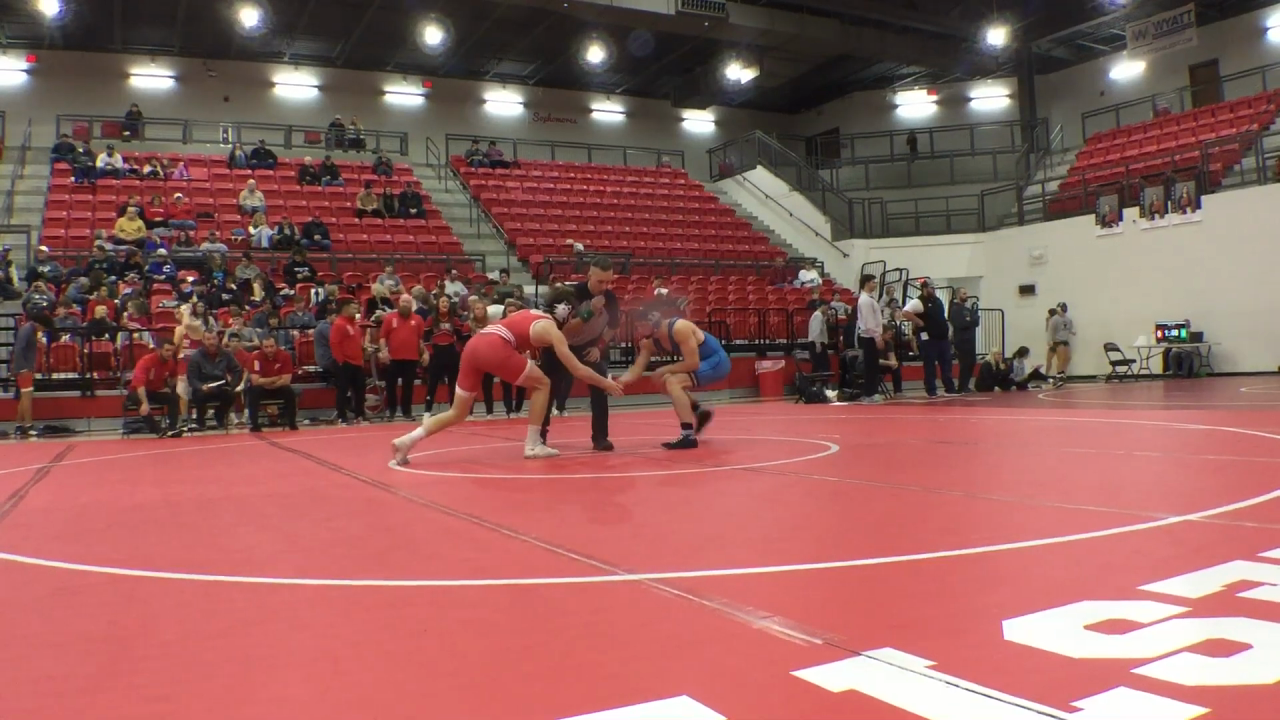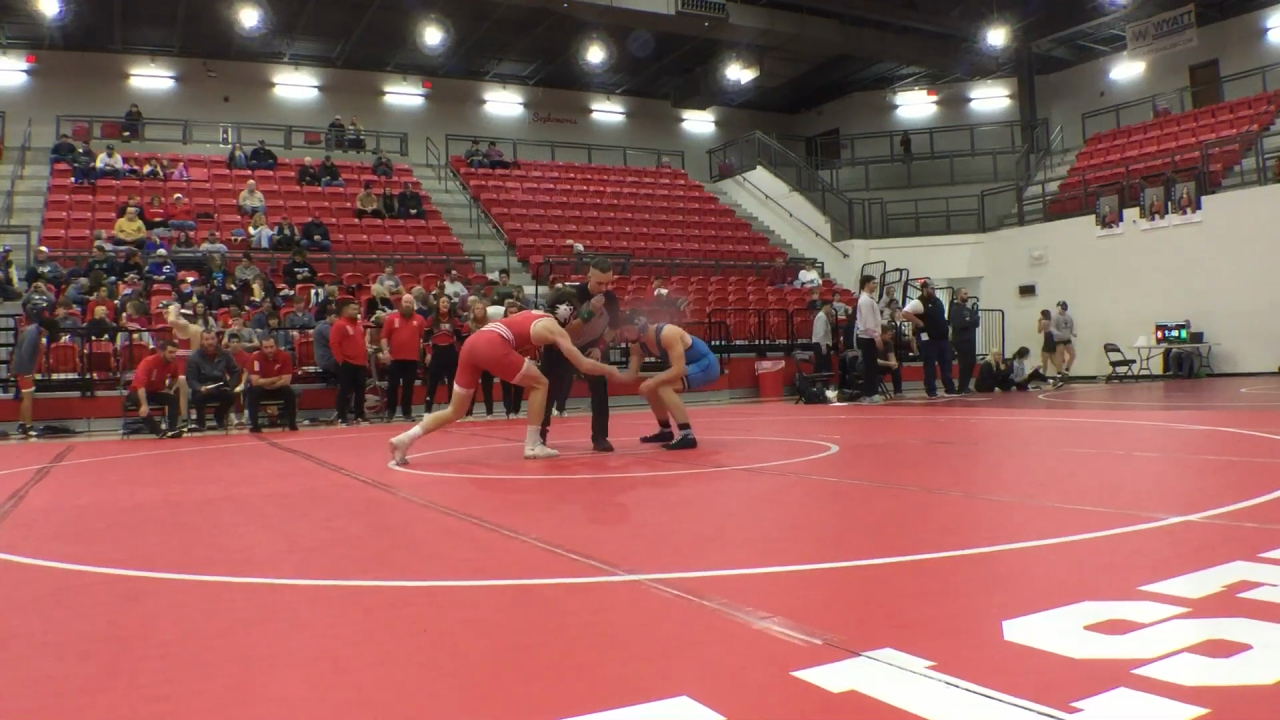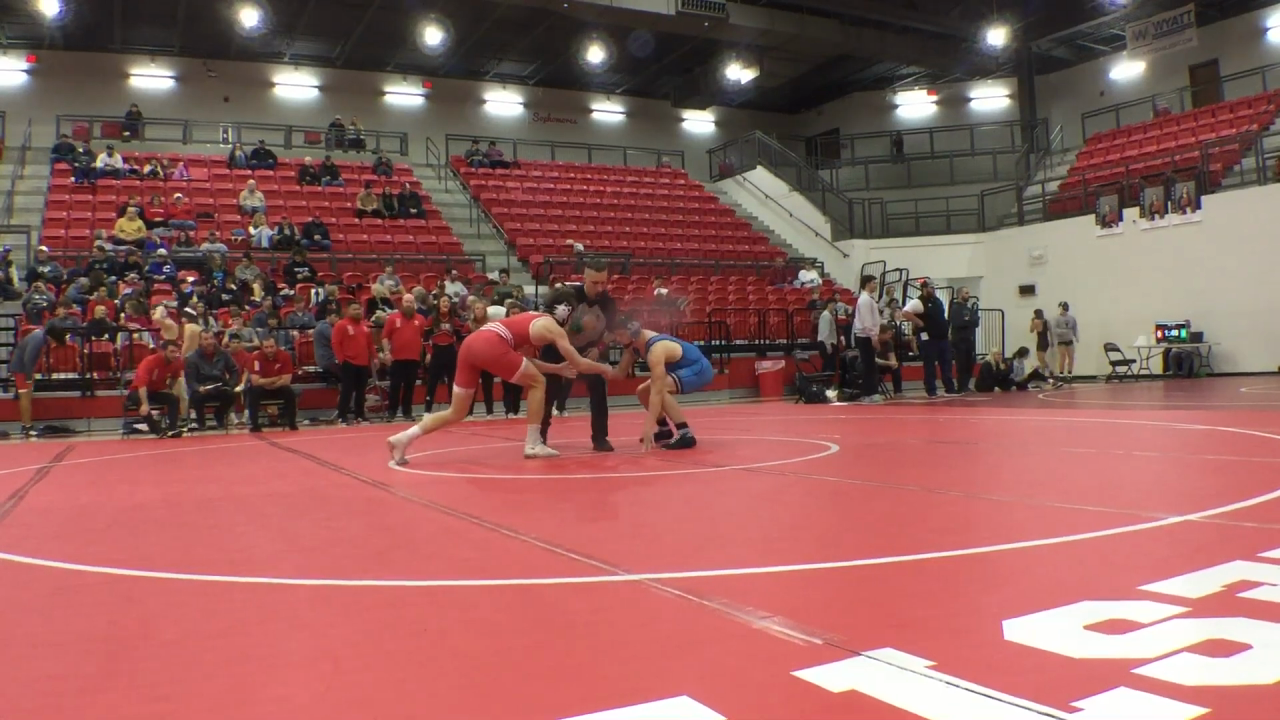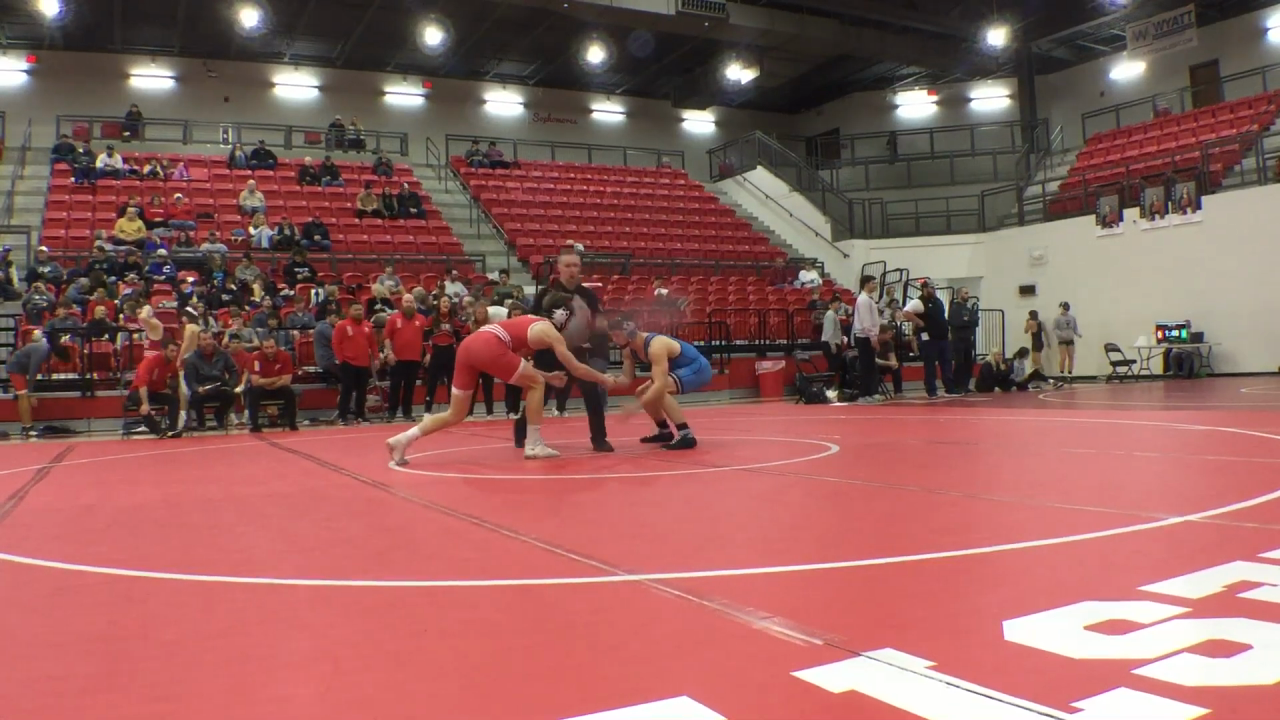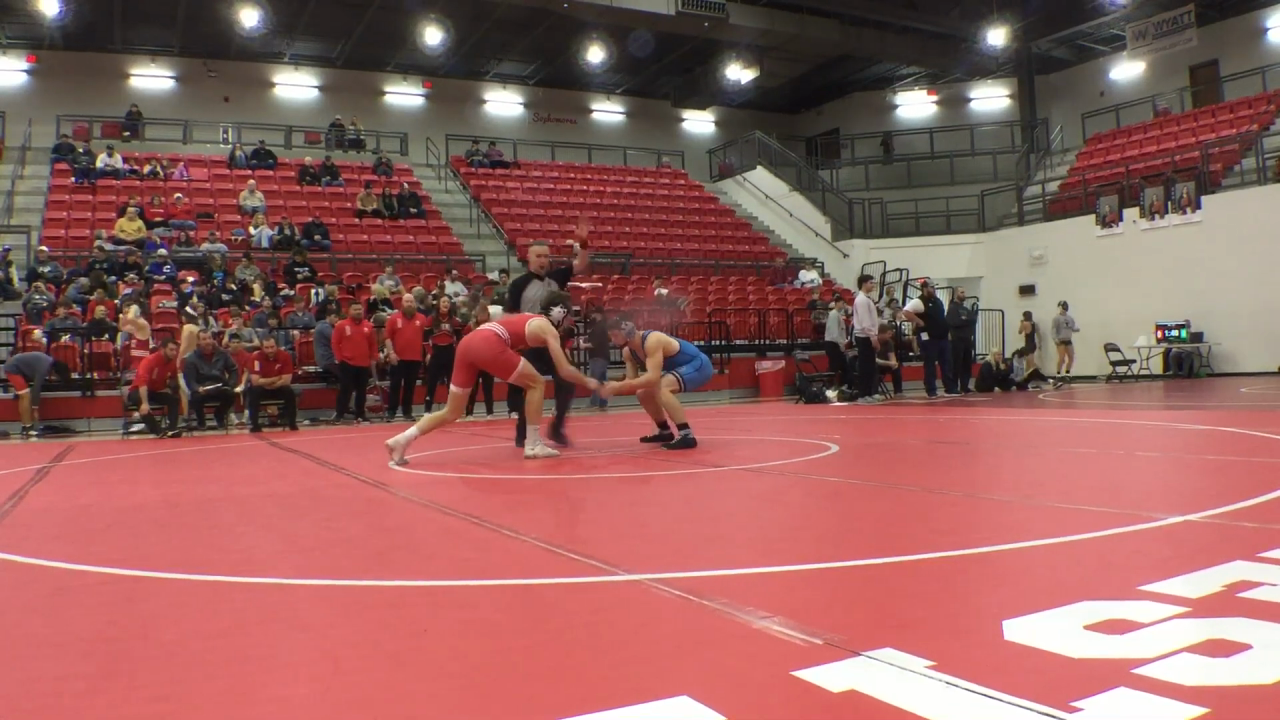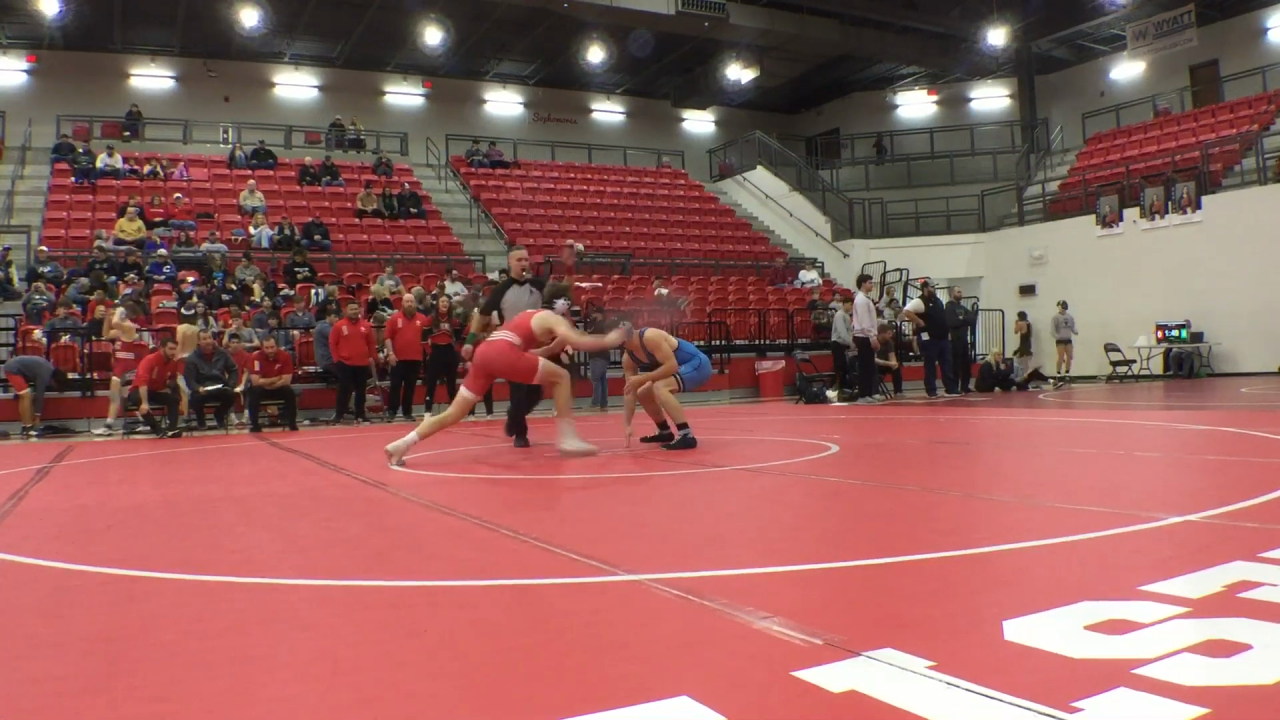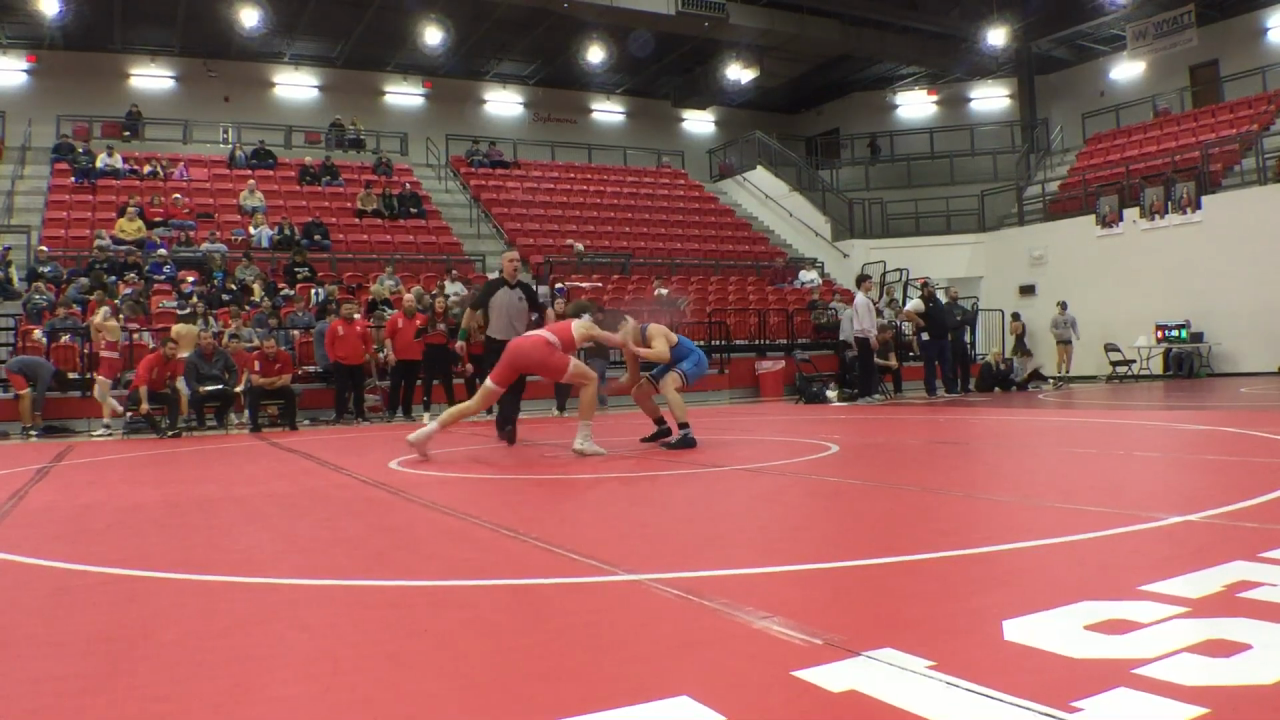
dt=0.2s
person 1, frame 1
left shoulder: (529, 314)
right shoulder: (552, 330)
right elbow: (577, 370)
right wrist: (607, 383)
left hip: (473, 346)
right hip: (493, 349)
left knee: (457, 414)
right knee: (541, 384)
left ankle: (407, 441)
right ankle: (533, 445)
person 1, frame 2
left shoulder: (533, 315)
right shoulder: (555, 328)
right elbow: (584, 364)
left wrist: (527, 365)
right wrist: (609, 370)
left hip: (472, 343)
right hip: (492, 346)
left knee: (455, 411)
right knee: (539, 384)
left ankle: (405, 439)
right ankle: (533, 446)
person 1, frame 3
left shoulder: (533, 318)
right shoulder: (553, 327)
left elbow: (522, 359)
right elbow: (579, 363)
left wrist: (556, 368)
right wrist: (604, 369)
left hip: (471, 344)
right hip: (490, 346)
left knee: (455, 413)
right knee: (537, 383)
left ankle: (402, 439)
right ankle: (534, 444)
person 1, frame 4
left shoulder: (530, 321)
right shoulder: (551, 332)
left elbow: (518, 359)
right elbow: (577, 368)
left wrist: (548, 376)
right wrist: (604, 379)
left hip: (468, 345)
right hip: (488, 346)
left knee: (455, 415)
right knee: (536, 384)
left ankle: (402, 440)
right ankle: (534, 445)
person 1, frame 5
left shoulder: (528, 318)
right shoulder: (549, 329)
right elbow: (565, 370)
right wrist: (588, 383)
left hip: (469, 344)
right hip: (488, 346)
left knee: (451, 411)
right knee: (535, 384)
left ankle: (401, 441)
right ankle: (533, 445)
person 1, frame 6
left shoulder: (529, 315)
right shoulder: (552, 319)
right elbow: (579, 342)
left wrist: (553, 347)
right wrist: (609, 340)
left hip: (484, 352)
right hip: (503, 354)
left knee: (452, 415)
right knee: (561, 378)
left ankle: (400, 445)
right ankle: (569, 440)
person 1, frame 7
left shoulder: (557, 326)
right shoulder: (587, 327)
right elbow: (618, 341)
right wrist: (628, 327)
left hip: (515, 346)
right hip: (537, 351)
left knee: (477, 403)
right knee: (589, 379)
left ankle: (423, 434)
right ankle: (584, 441)
person 2, frame 1
left shoulder: (610, 298)
right shoulder: (572, 293)
left elbow: (613, 326)
right elbow: (563, 327)
left wrist: (599, 346)
right wrist: (589, 312)
left hip: (589, 346)
left knee: (600, 386)
right knee: (549, 389)
left ankle: (600, 437)
right ankle: (539, 434)
person 2, frame 2
left shoulder: (611, 300)
right shoulder: (572, 295)
left elbow: (613, 327)
right elbow: (565, 328)
left wrist: (600, 347)
right wrist: (590, 311)
left hip: (589, 347)
right hip: (560, 347)
left knee: (599, 386)
right knee: (549, 390)
left ankle: (600, 438)
right ankle: (539, 435)
person 2, frame 3
left shoulder: (607, 302)
left elbow: (612, 329)
left wrist: (599, 348)
right wrist: (580, 326)
left hip: (588, 350)
right hip: (558, 349)
left knee: (598, 387)
right knee: (549, 390)
left ankle: (600, 438)
right ankle: (539, 434)
person 2, frame 4
left shoulder: (586, 295)
right shoulder: (547, 293)
left elbow: (599, 320)
left wrist: (600, 324)
left hip: (578, 352)
right hip: (548, 353)
left knee: (593, 393)
left ankle: (599, 438)
right ankle: (521, 432)
person 2, frame 5
left shoulder: (556, 277)
right shoulder: (519, 284)
left elbow: (580, 266)
right elbow: (508, 315)
left wrist: (582, 242)
right hip: (529, 344)
left knee: (566, 386)
left ankle: (557, 427)
right ankle: (523, 433)
person 2, frame 6
left shoulder: (537, 285)
right shoulder: (501, 290)
right elbow: (481, 315)
right wrist: (470, 341)
left knee: (535, 391)
right knee: (519, 390)
left ankle: (513, 423)
right ankle: (520, 433)
person 2, frame 7
left shoulder: (527, 290)
right shoulder: (491, 288)
left elbow: (544, 311)
right elbow: (472, 310)
right wrist: (461, 337)
right hip: (495, 344)
left knee: (515, 389)
right knee: (502, 387)
left ankle: (505, 427)
right ankle: (506, 426)
